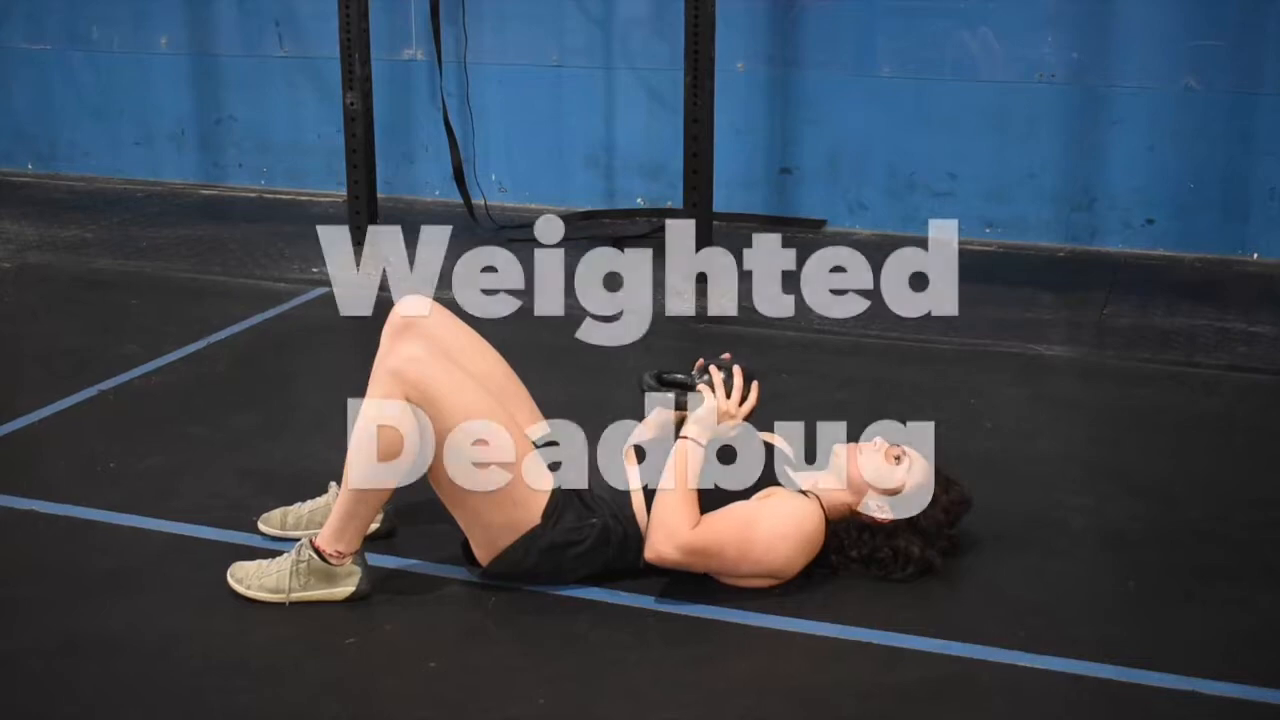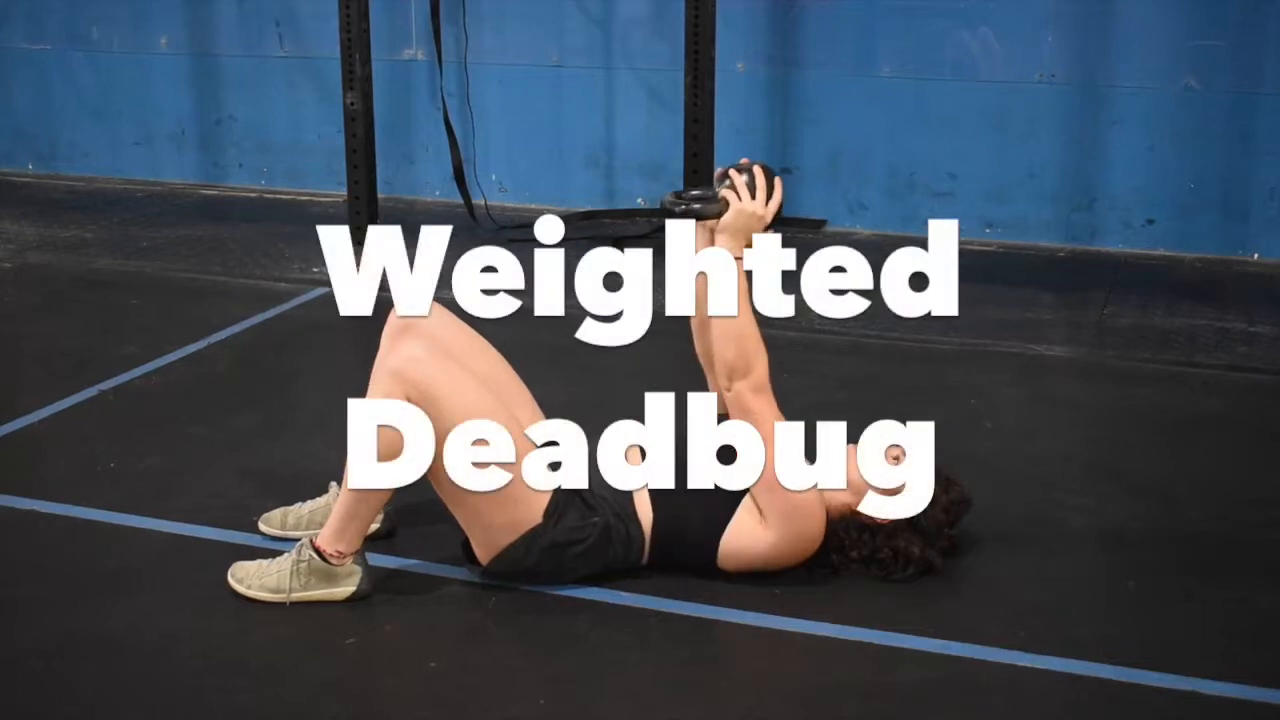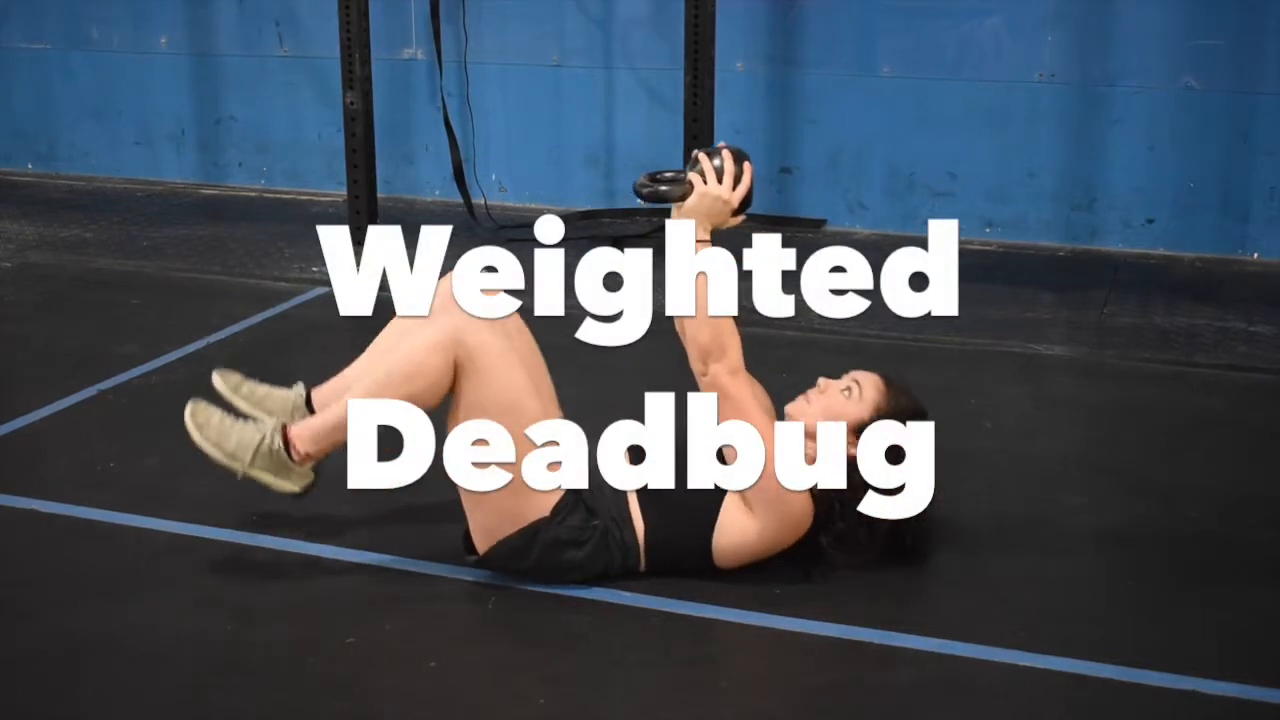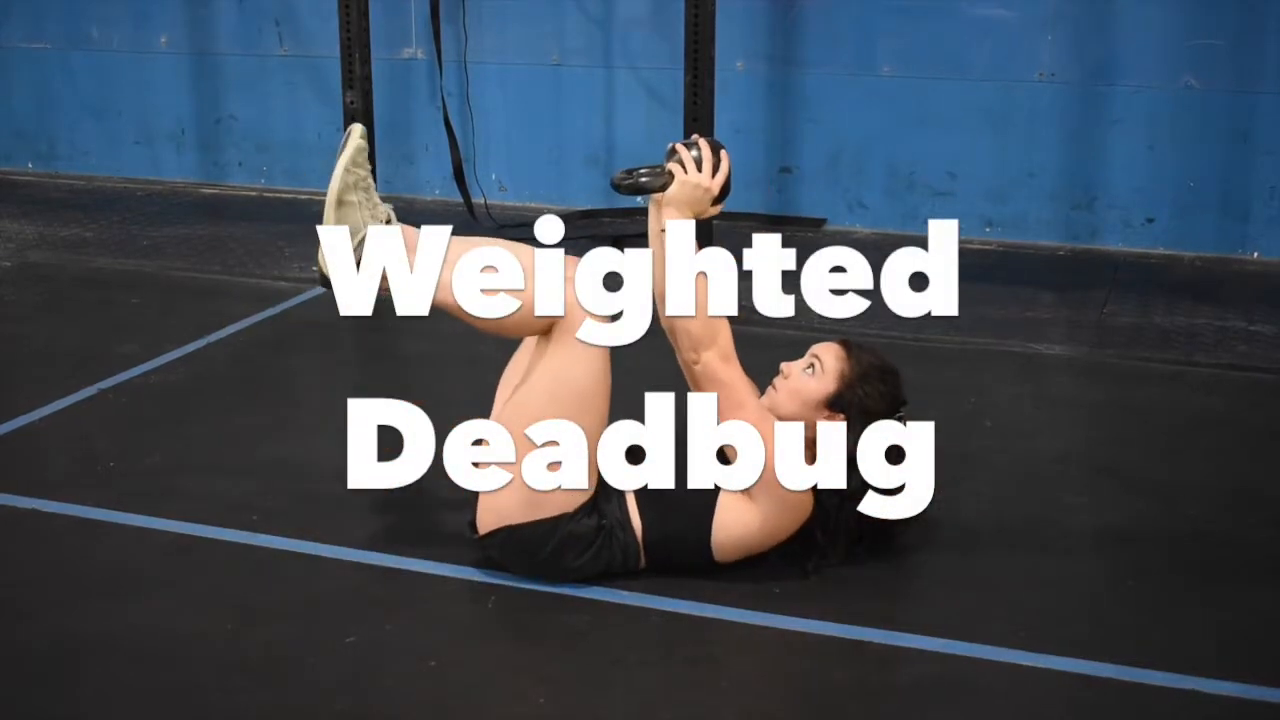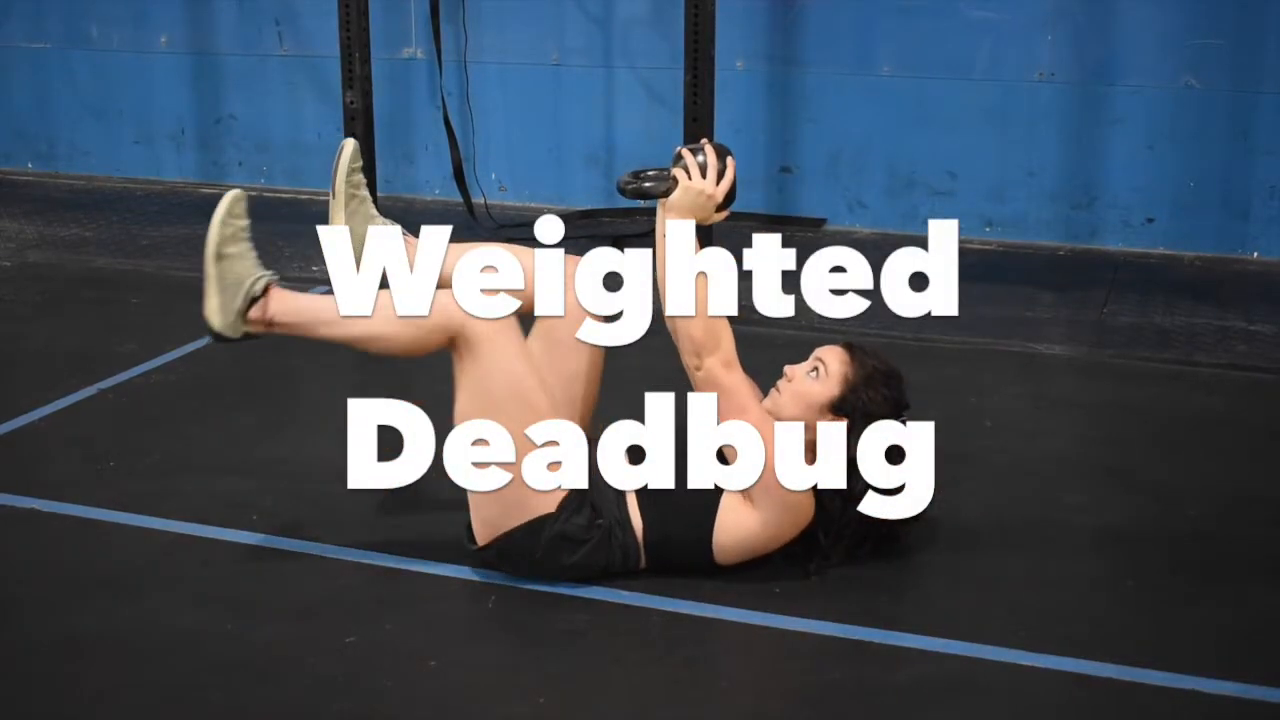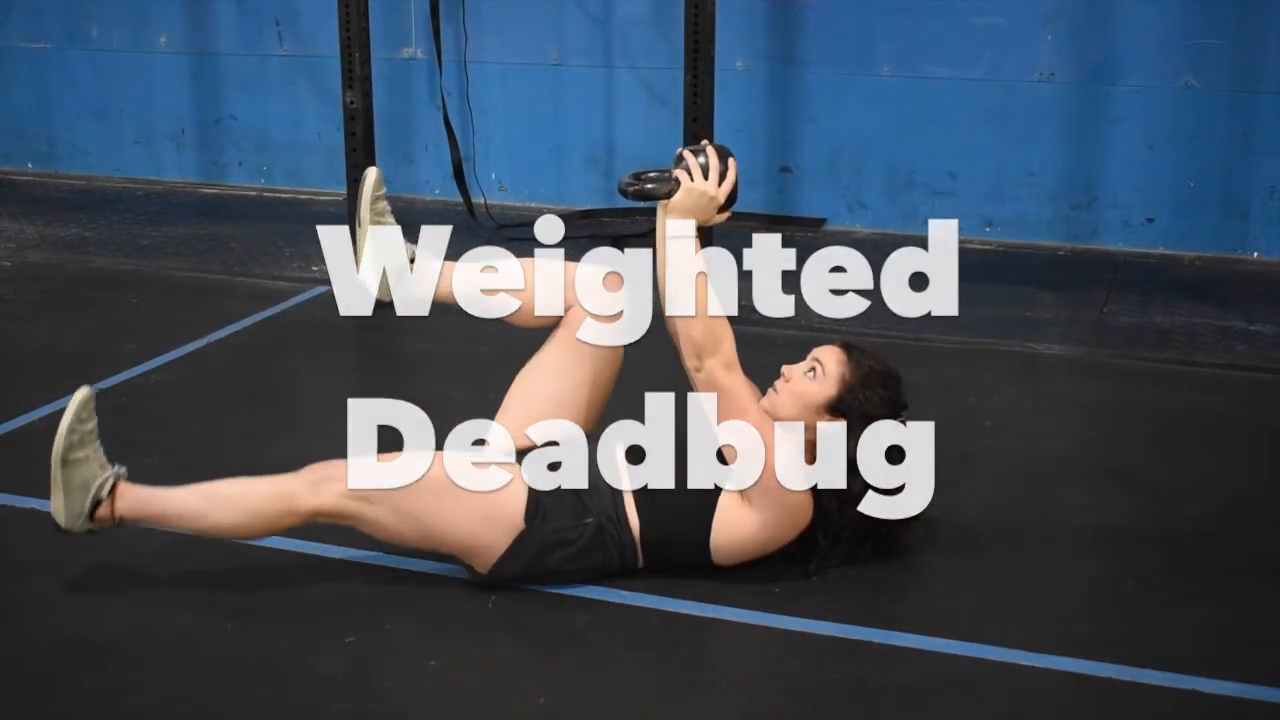
dt=0.7s
person 1, frame 1
left shoulder: (797, 530)
right shoulder: (787, 465)
left elbow: (665, 543)
left wrist: (697, 431)
right wrist: (678, 404)
left hip: (547, 532)
right hip: (557, 464)
left knee: (406, 368)
right knee: (413, 317)
left ankle: (330, 559)
right ankle: (356, 501)
person 1, frame 2
left shoulder: (798, 524)
left elbow: (742, 384)
right elbow: (716, 357)
left wrist: (733, 246)
right wrist: (708, 239)
left hip: (553, 532)
right hip: (564, 476)
left knee: (407, 367)
right knee: (414, 320)
left ankle: (330, 558)
right ankle: (357, 498)
person 1, frame 3
left shoulder: (788, 502)
right shoulder: (769, 451)
left elbow: (718, 368)
right elbow: (709, 350)
left wrist: (697, 231)
right wrist: (687, 225)
left hip: (551, 540)
right hip: (562, 497)
left knee: (469, 326)
left ankle: (291, 443)
right ankle: (303, 409)
person 1, frame 4
left shoulder: (787, 491)
right shoulder: (770, 445)
left elbow: (705, 357)
right elbow: (691, 338)
left wrist: (676, 222)
right wrist: (665, 219)
left hip: (545, 534)
right hip: (544, 506)
left knee: (574, 295)
right knee: (569, 286)
person 1, frame 5
left shoulder: (787, 496)
right shoulder: (769, 453)
left elbow: (710, 366)
right elbow: (711, 356)
left wrist: (679, 223)
right wrist: (674, 221)
left hip: (552, 531)
right hip: (566, 489)
left knee: (473, 315)
right knee: (575, 281)
left ankle: (257, 305)
person 1, frame 6
left shoulder: (784, 496)
right shoulder: (760, 447)
left elbow: (708, 363)
right elbow: (705, 352)
left wrist: (683, 227)
right wrist: (673, 223)
left hip: (544, 530)
right hip: (542, 474)
left knee: (322, 485)
right knee: (601, 293)
left ankle: (110, 498)
